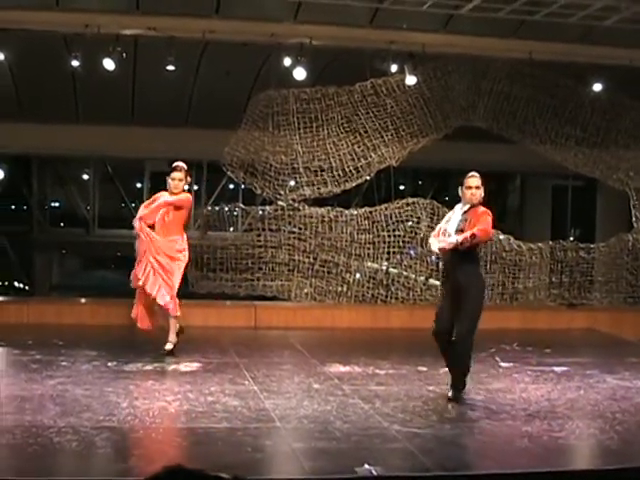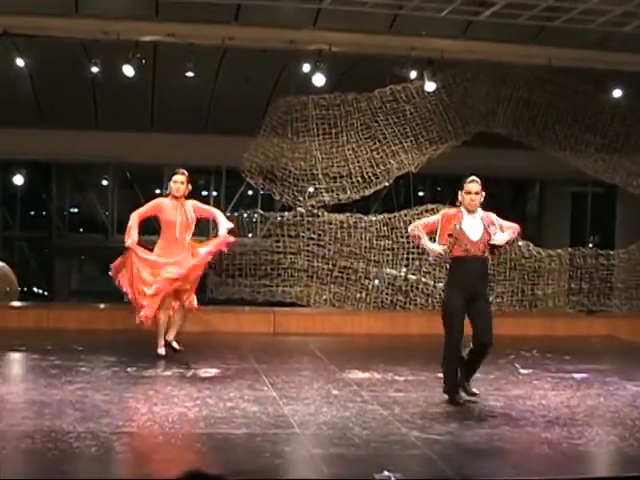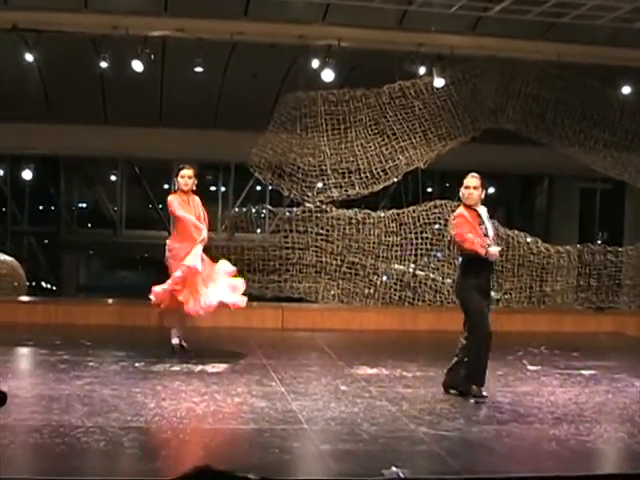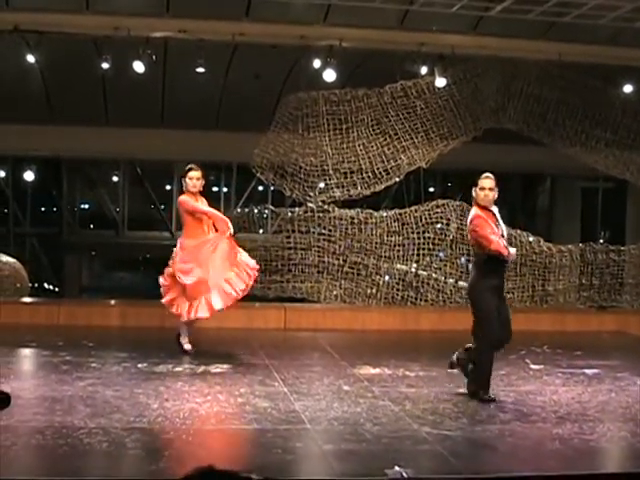
dt=0.4s
person 1, frame 1
left shoulder: (482, 214)
right shoulder: (452, 214)
left elbow: (484, 233)
right elbow: (436, 234)
left wrist: (455, 240)
right wrist: (435, 244)
left hip: (471, 279)
right hip: (450, 280)
left knee: (464, 334)
right knee: (440, 330)
left ankle: (457, 386)
right ankle: (456, 368)
person 1, frame 2
left shoulder: (490, 219)
right shoulder: (448, 216)
left elbow: (514, 229)
right elbow: (415, 228)
left wrist: (503, 237)
right wrist: (429, 245)
left hip: (480, 286)
right hip: (456, 284)
left knee: (485, 339)
right knee: (454, 338)
left ankle: (465, 377)
right ankle: (452, 389)
person 1, frame 3
left shoulder: (482, 214)
right shoulder: (460, 216)
right elbow: (464, 240)
left wrist: (492, 249)
right wrist: (487, 251)
left hip: (483, 283)
right hip: (469, 283)
left knee: (473, 335)
right knee: (483, 332)
left ankle: (455, 380)
right ankle: (473, 383)
person 1, frame 4
left shoulder: (493, 214)
right shoulder: (477, 216)
left elbow: (501, 243)
right elbow: (491, 244)
left wrist: (508, 250)
right wrist: (506, 252)
left hip: (495, 282)
right hip: (483, 283)
left knee: (503, 333)
right knee: (490, 335)
left ankle: (465, 359)
right ankle: (478, 386)
person 2, frame 1
left shoulder: (186, 199)
right shoulder: (161, 196)
left elbow: (170, 201)
right elbow: (145, 206)
left wrist: (144, 216)
right wrist: (139, 224)
left hip: (175, 251)
right hip: (156, 249)
left knee: (167, 293)
right knee: (150, 290)
left ankle: (172, 339)
right ankle: (175, 326)
person 2, frame 2
left shoulder: (191, 205)
right shoulder: (159, 203)
left elbow: (215, 213)
right elbow: (135, 216)
left wrist: (223, 229)
right wrist: (132, 236)
left hip: (185, 256)
right hip: (163, 256)
left knee: (184, 299)
right knee: (163, 299)
left ankle: (170, 337)
right ankle: (160, 343)
person 2, frame 3
left shoulder: (196, 199)
right shoulder: (172, 199)
left elbow: (203, 217)
right elbow: (180, 214)
left wrist: (203, 232)
right wrist: (199, 228)
left hip: (195, 249)
right hip: (178, 249)
left knee: (193, 293)
right knee: (183, 290)
left ankle: (178, 336)
right ankle: (175, 334)
person 2, frame 4
left shoulder: (202, 200)
right shoulder: (183, 200)
left elbow: (209, 222)
right elbow: (206, 211)
left wrist: (222, 231)
right wrist: (226, 222)
left hip: (205, 250)
right hip: (189, 250)
left knee: (203, 293)
right knee: (190, 294)
left ankle: (184, 332)
right ankle: (184, 339)
